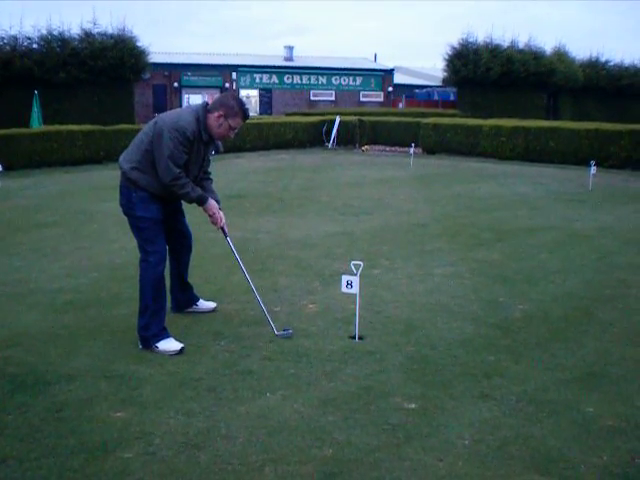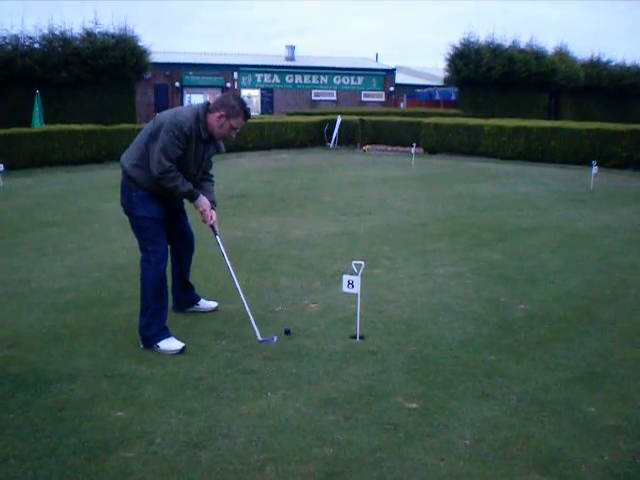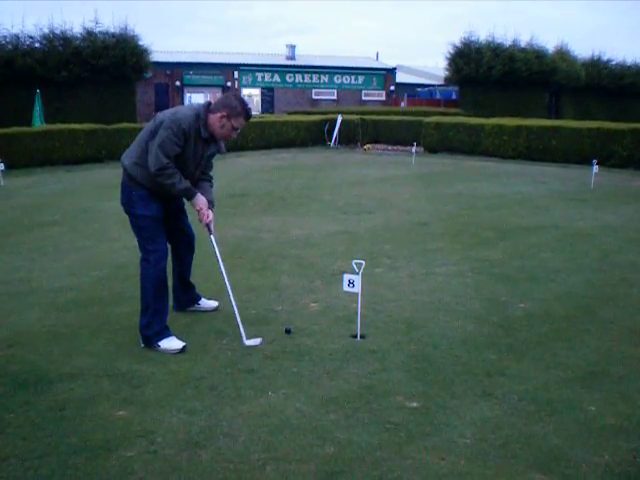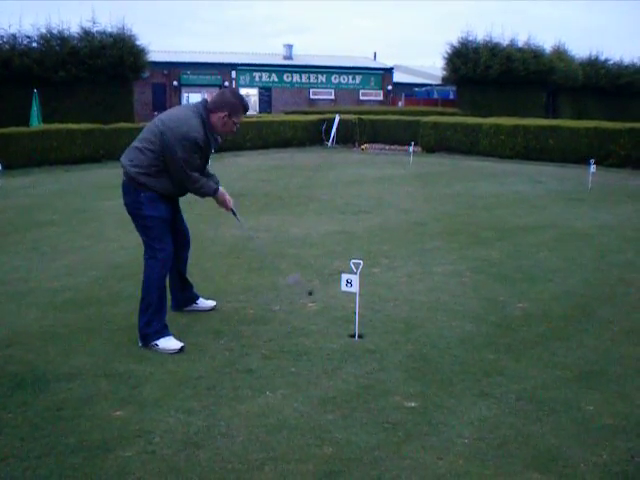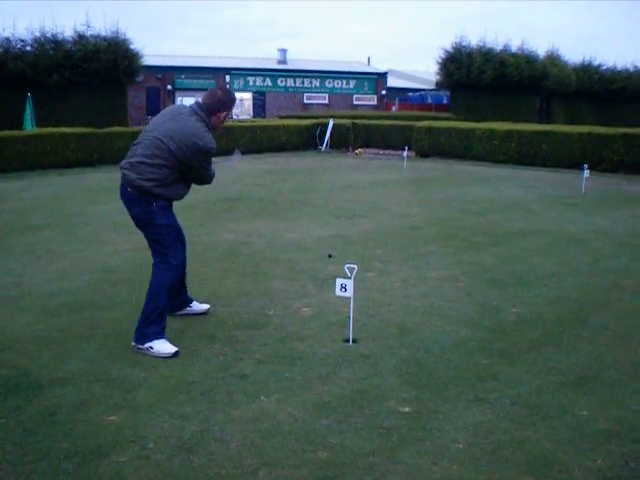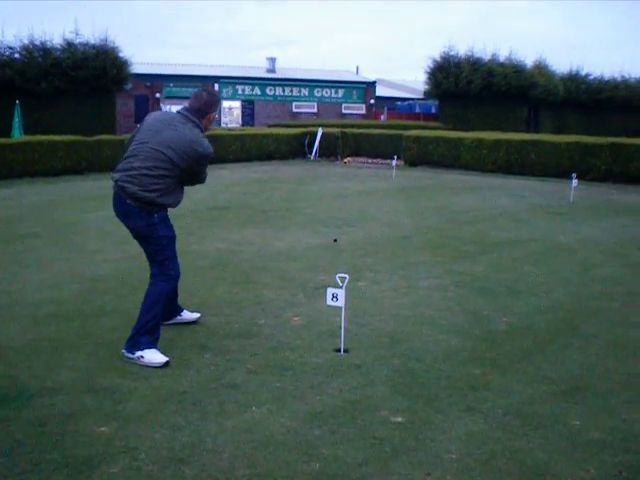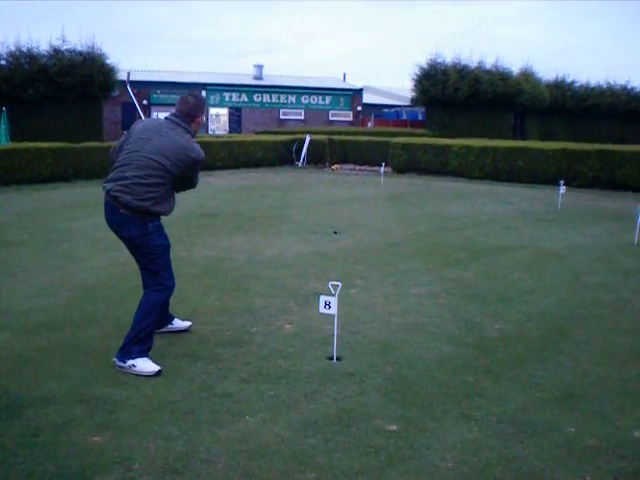
dt=0.3s
person 1, frame 1
left shoulder: (207, 133)
right shoulder: (179, 125)
left elbow: (202, 175)
right elbow: (171, 175)
left wrist: (214, 204)
right wrist: (203, 200)
left hip: (165, 192)
right hip: (140, 191)
left knee: (182, 242)
right knee: (155, 257)
left ankle: (183, 299)
right ankle: (152, 334)
person 1, frame 2
left shoulder: (210, 136)
right shoulder: (179, 122)
left elbow: (204, 175)
right elbow: (161, 169)
left wrist: (209, 204)
right wrist: (195, 197)
left hip: (168, 192)
right hip: (141, 192)
left knee: (184, 242)
right knee: (156, 256)
left ankle: (185, 299)
right ankle: (153, 334)
person 1, frame 3
left shoulder: (212, 137)
right shoulder: (179, 121)
left elbow: (203, 176)
right elbow: (159, 166)
left wrist: (207, 204)
right wrist: (193, 195)
left hip: (168, 192)
right hip: (141, 191)
left knee: (185, 242)
right knee: (155, 256)
left ankle: (185, 298)
right ankle: (153, 333)
person 1, frame 4
left shoulder: (197, 116)
right shoulder: (189, 131)
left elbow: (197, 167)
right elbow: (188, 179)
left wrist: (216, 189)
right wrist: (216, 191)
left hip: (159, 188)
right hip: (143, 191)
left knee: (181, 241)
right knee: (160, 255)
left ankle: (184, 297)
right ankle: (152, 333)
person 1, frame 5
left shoulder: (177, 111)
right shoulder: (201, 140)
right elbow: (201, 177)
right wrist: (210, 168)
left hip: (137, 186)
right hip: (148, 198)
left knee: (176, 245)
right knee: (169, 259)
left ankle: (178, 301)
right ankle: (147, 335)
person 1, frame 6
left shoulder: (156, 117)
right shoulder: (200, 146)
left elbow: (130, 144)
right elbow: (194, 179)
left hip: (122, 196)
right hip: (146, 208)
left knee: (164, 258)
right knee: (166, 272)
left ankle: (169, 311)
right ankle: (139, 345)
person 1, frame 7
left shoulder: (144, 124)
right shoulder: (192, 151)
left elbow: (114, 154)
right elbow: (184, 184)
left hip: (113, 206)
right hip: (139, 218)
left knee: (154, 267)
right knee: (161, 282)
left ankle: (160, 319)
right ankle: (131, 354)
